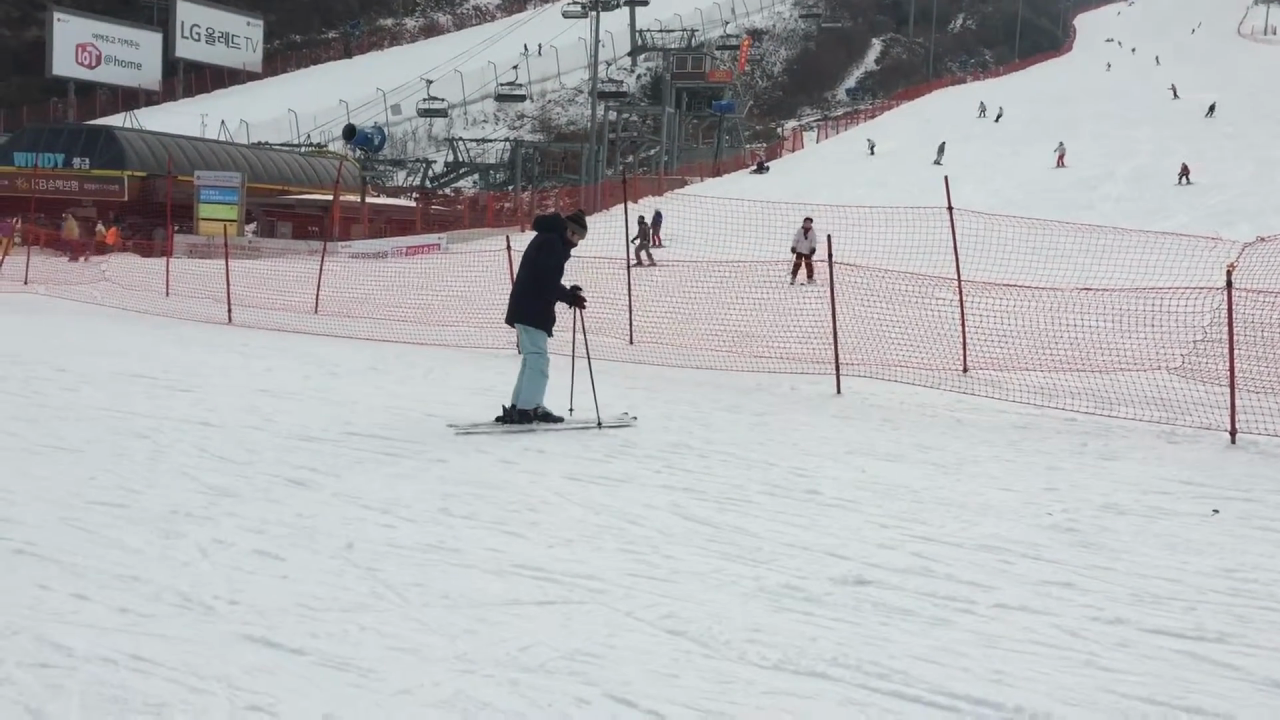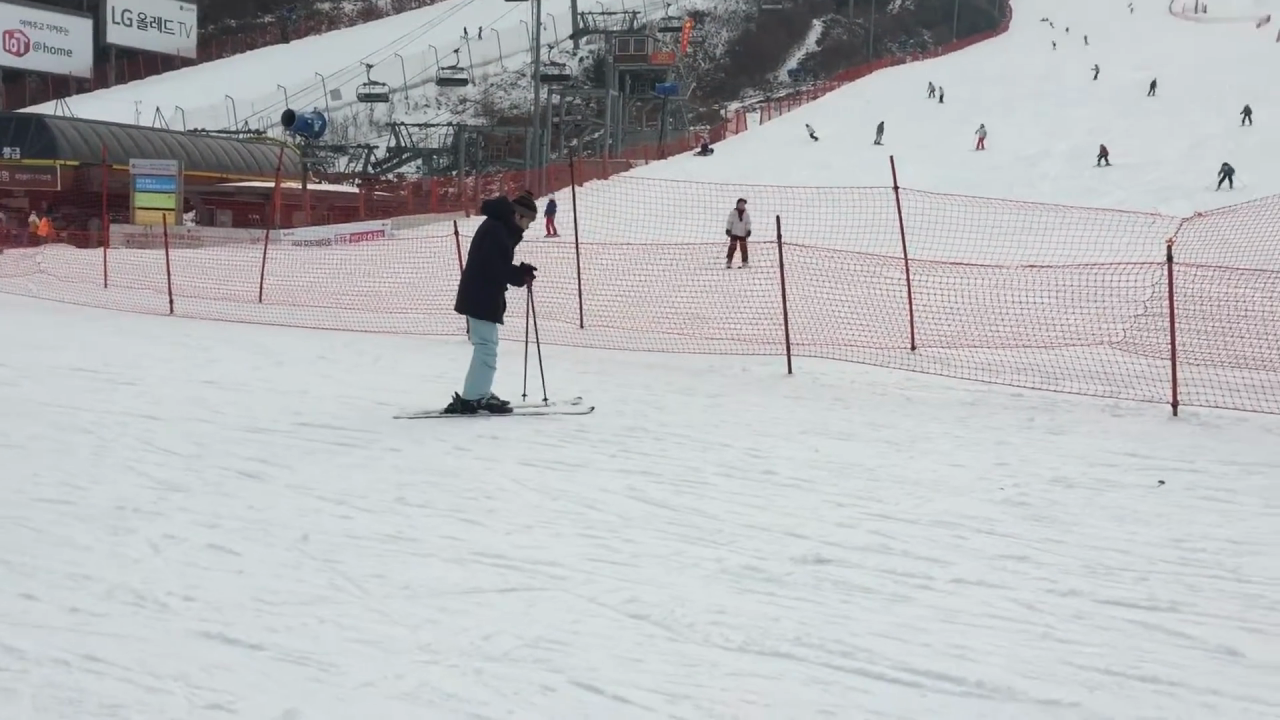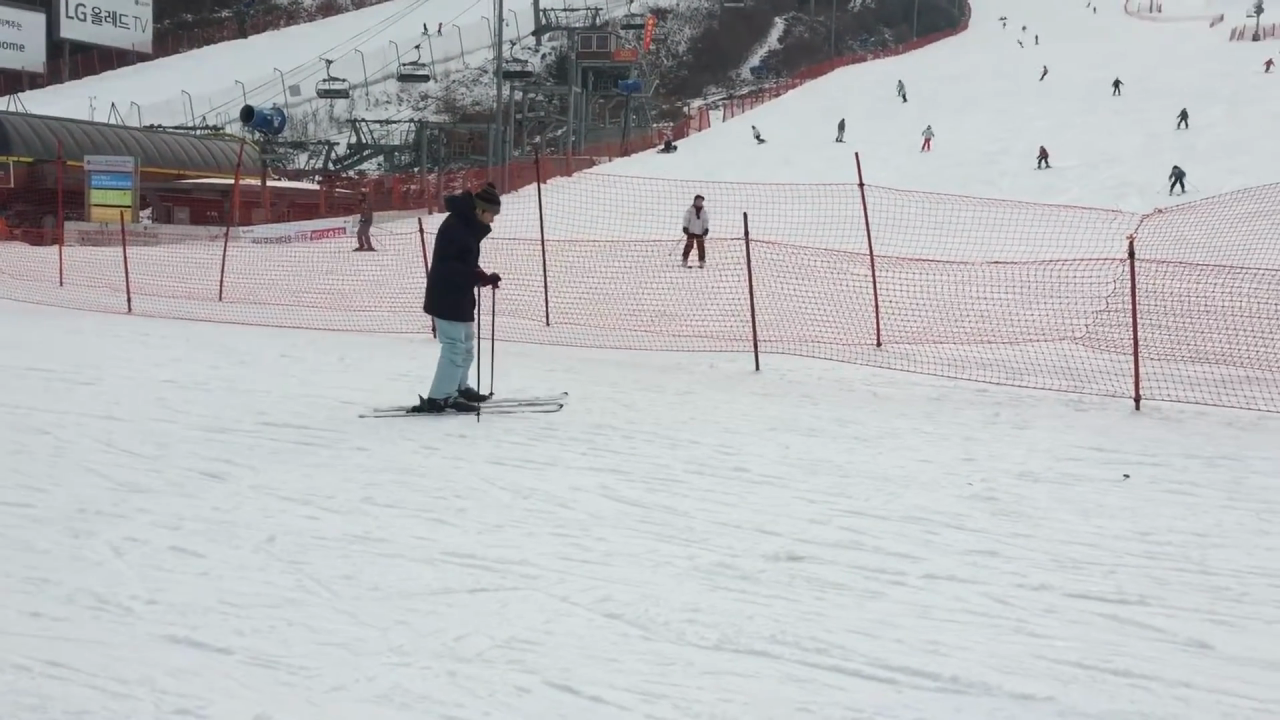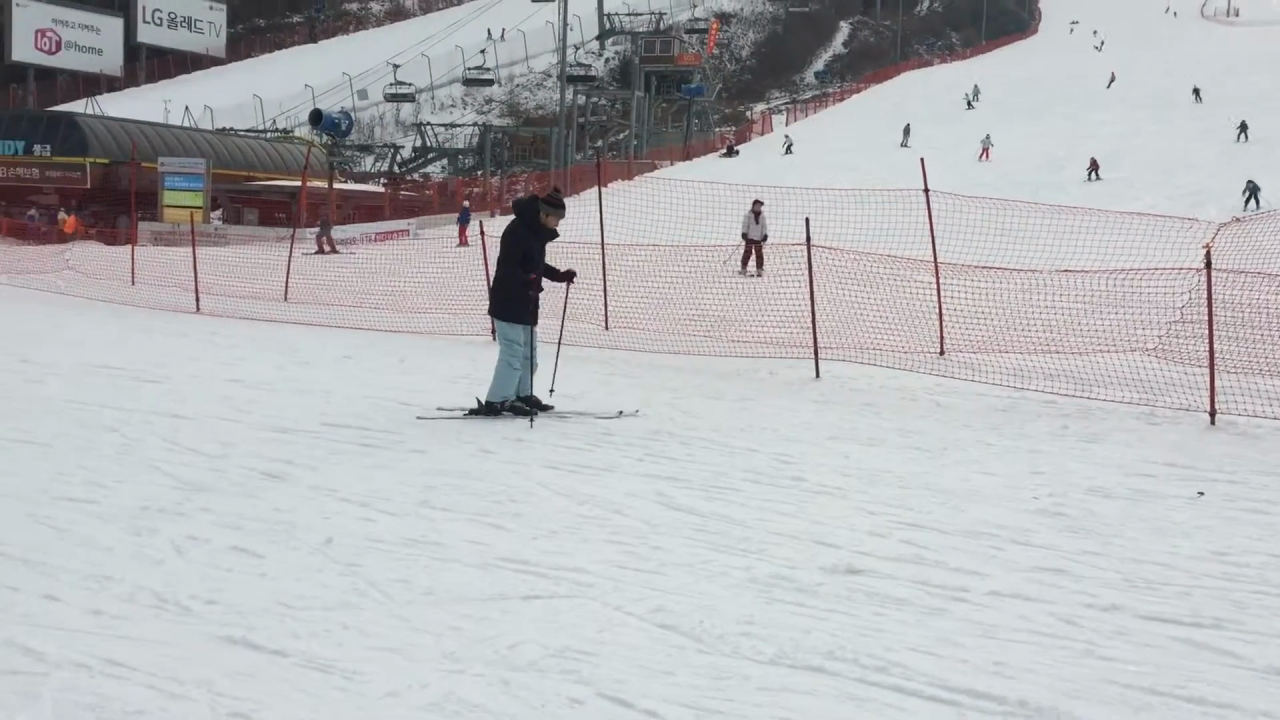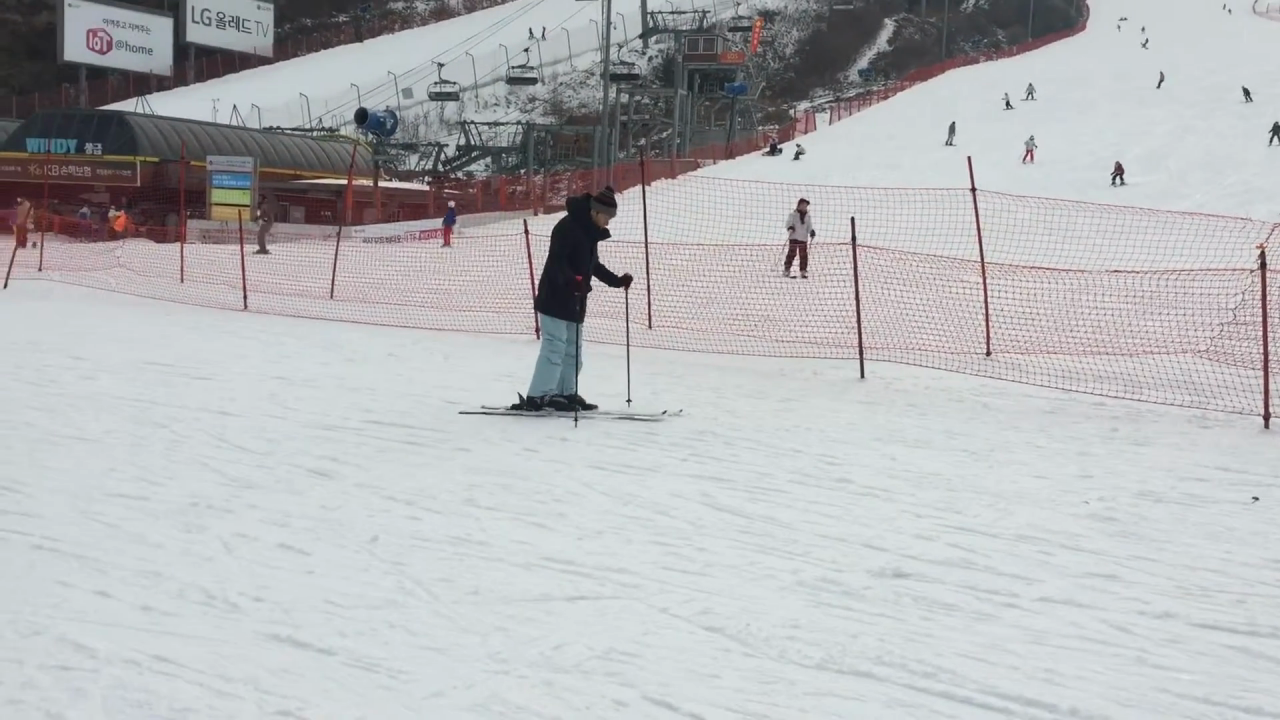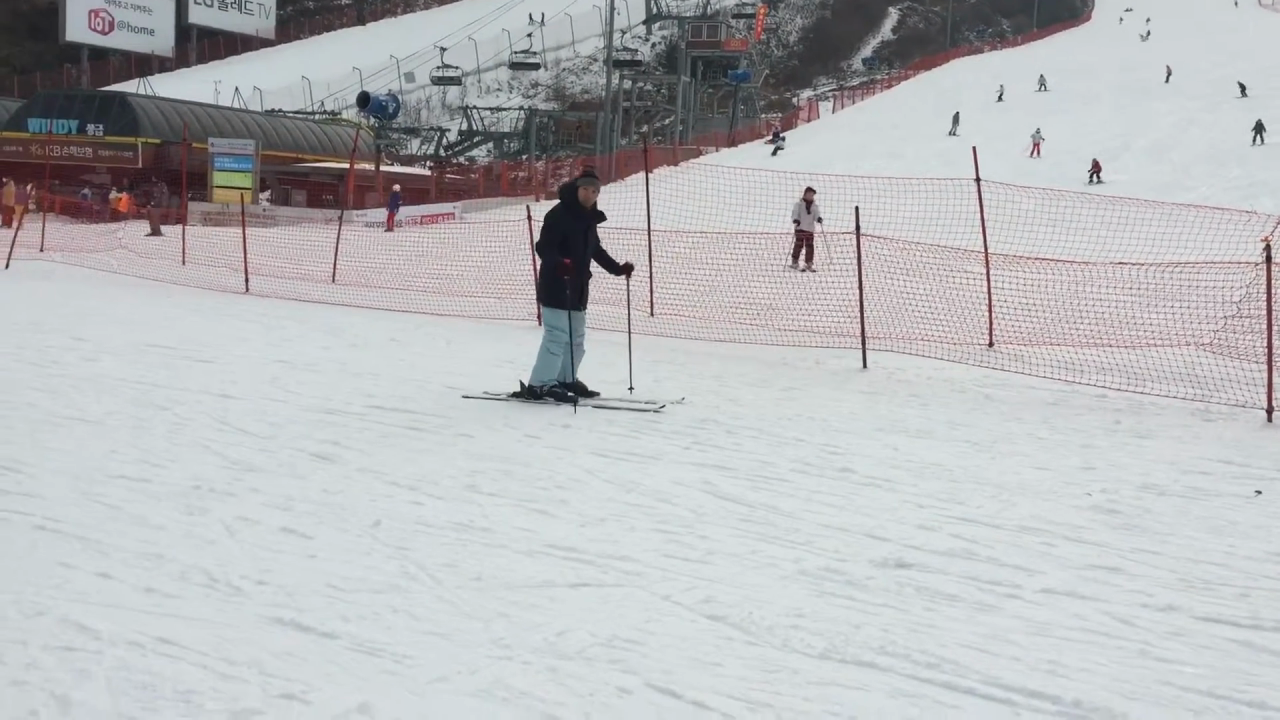
dt=0.4s
person 1, frame 1
left shoulder: (548, 240)
right shoulder: (552, 241)
right elbow: (545, 278)
left wrist: (568, 293)
right wrist: (569, 297)
left hip: (528, 307)
right hip: (532, 309)
left knee: (532, 359)
right knee: (538, 359)
left ankle: (519, 407)
right ankle: (528, 408)
person 1, frame 2
left shoulder: (501, 227)
right shoulder: (495, 228)
right elbow: (489, 265)
left wrist: (520, 275)
right wrist: (519, 273)
left hip: (484, 296)
right hip: (481, 297)
left knee: (486, 347)
right knee: (486, 348)
left ankle: (478, 394)
right ankle: (472, 398)
person 1, frame 3
left shoulder: (469, 225)
right shoulder: (455, 226)
right elbow: (444, 263)
left wrist: (482, 277)
right wrist: (472, 275)
left hip: (459, 294)
right hip: (447, 295)
left knee: (466, 344)
right knee: (455, 346)
left ankle: (458, 387)
right ankle: (439, 398)
person 1, frame 4
left shoulder: (536, 231)
right shoulder: (518, 230)
right elbow: (506, 266)
left wrist: (559, 275)
right wrist: (525, 280)
left hip: (525, 299)
right hip: (508, 299)
left knee: (528, 350)
right knee: (513, 350)
left ankle: (522, 394)
right ankle: (497, 401)
person 1, frame 5
left shoulder: (590, 231)
right shoulder: (568, 226)
left elbow: (592, 264)
right elbow: (555, 261)
left wrist: (616, 281)
right wrist: (570, 280)
left hip: (575, 298)
right hip: (555, 296)
left knee: (572, 349)
right knee: (555, 347)
left ankle: (565, 392)
right ankle: (539, 396)
person 1, frame 6
left shoulder: (589, 217)
right shoulder: (558, 214)
left elbow: (595, 249)
right elbow: (543, 247)
left wrist: (617, 268)
right wrist: (558, 263)
left hip: (577, 285)
right hip: (555, 285)
left knee: (576, 337)
right knee: (557, 335)
left ankle: (567, 379)
right ankle: (539, 385)
